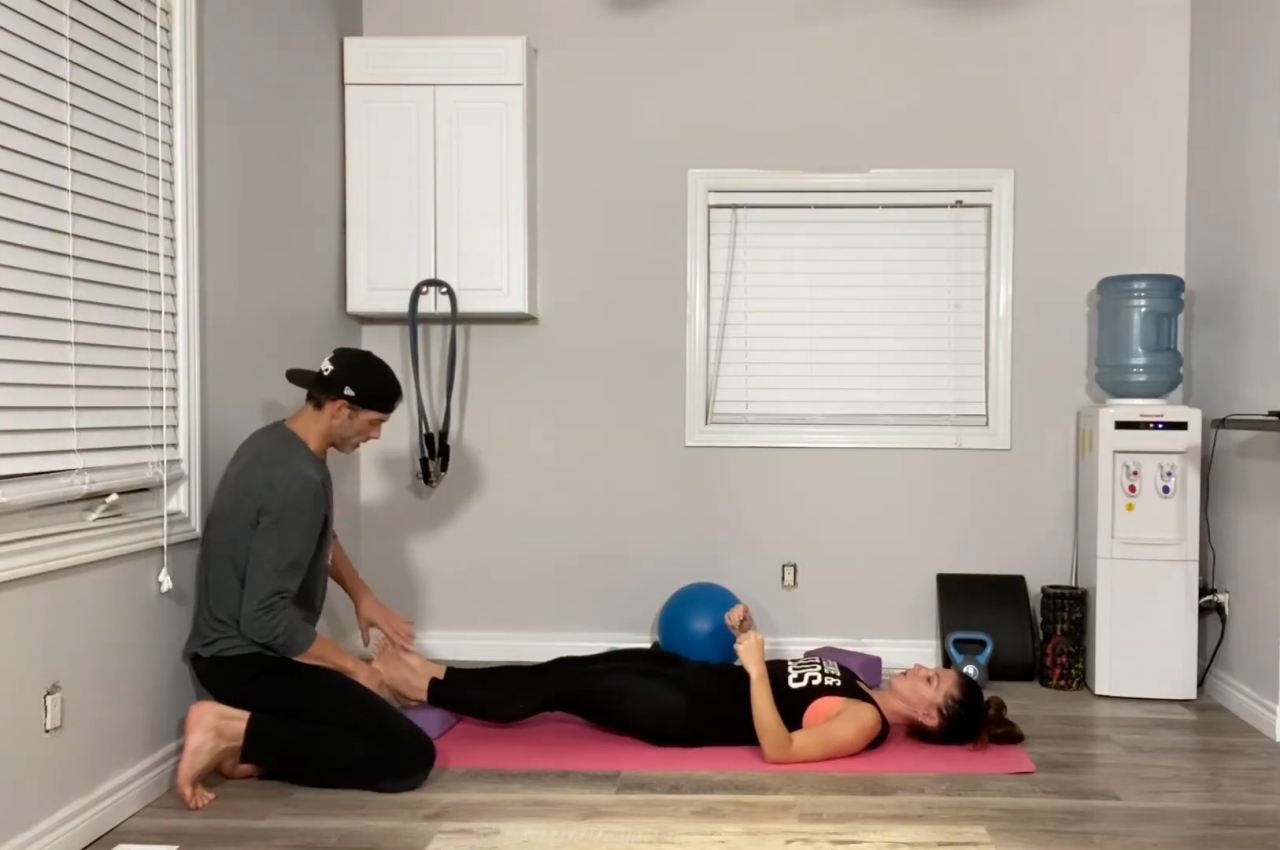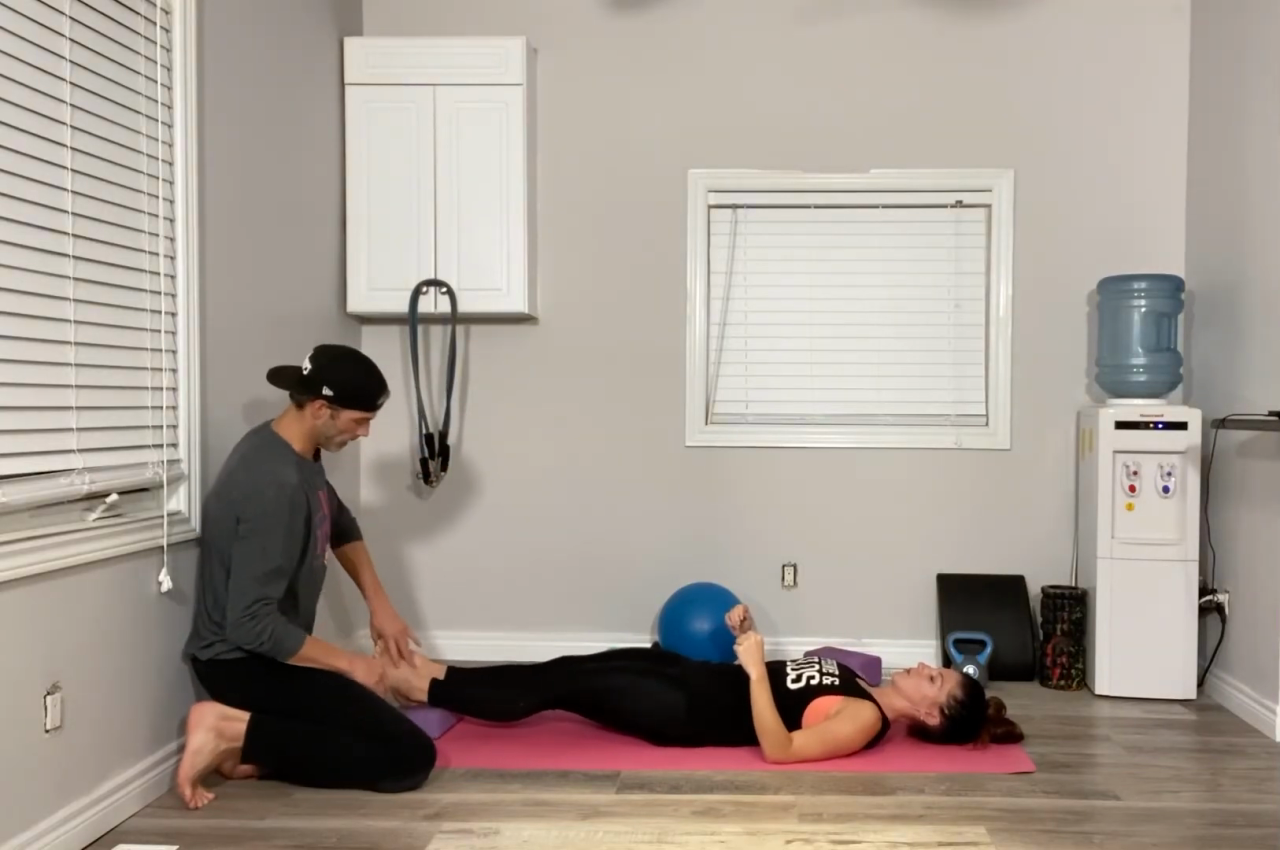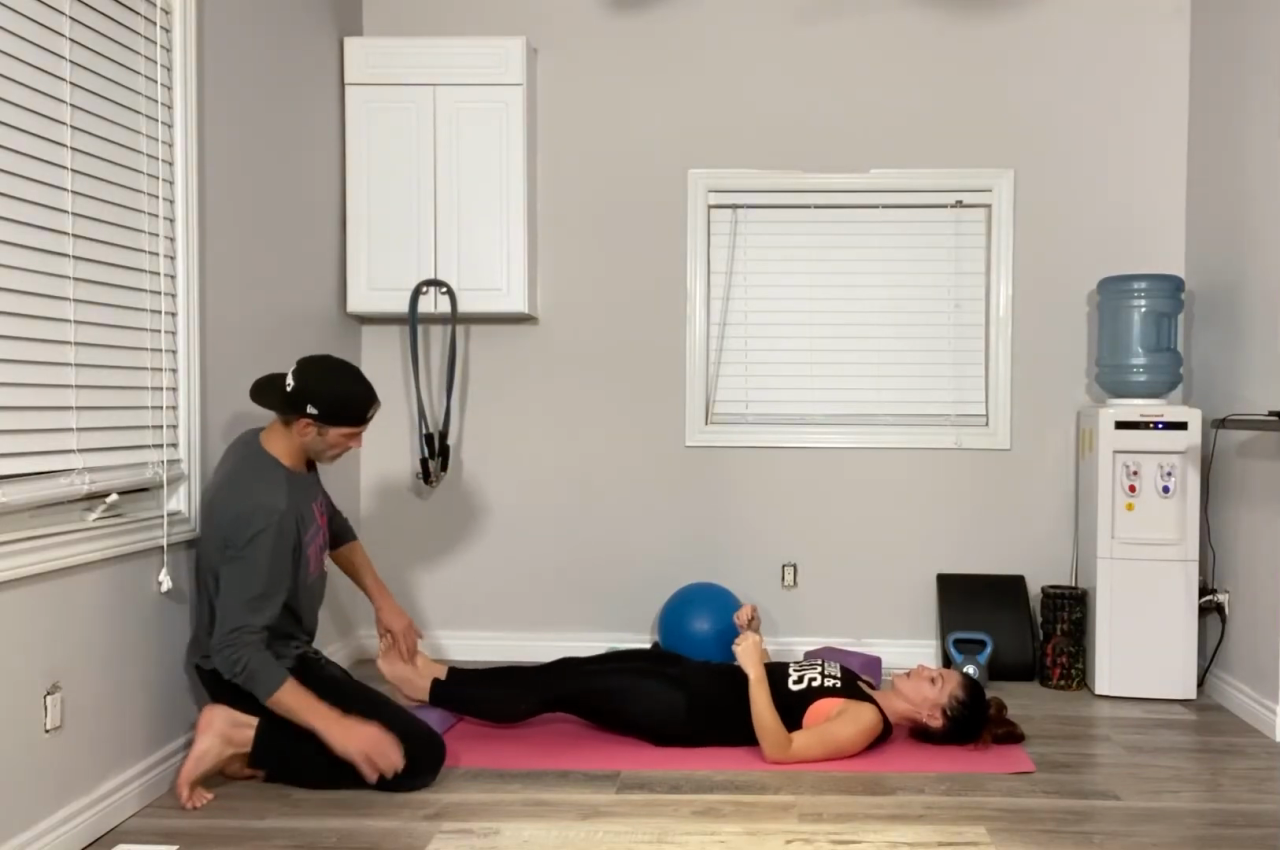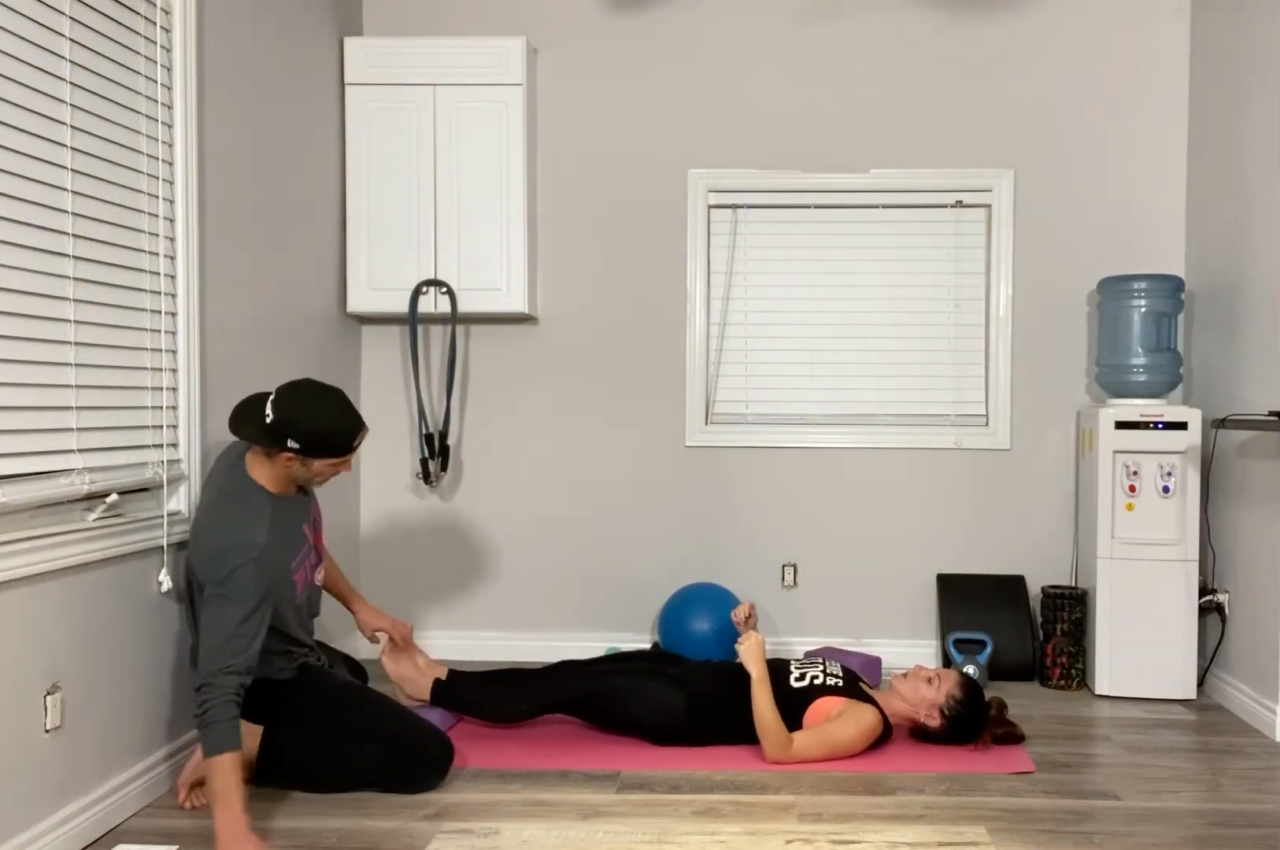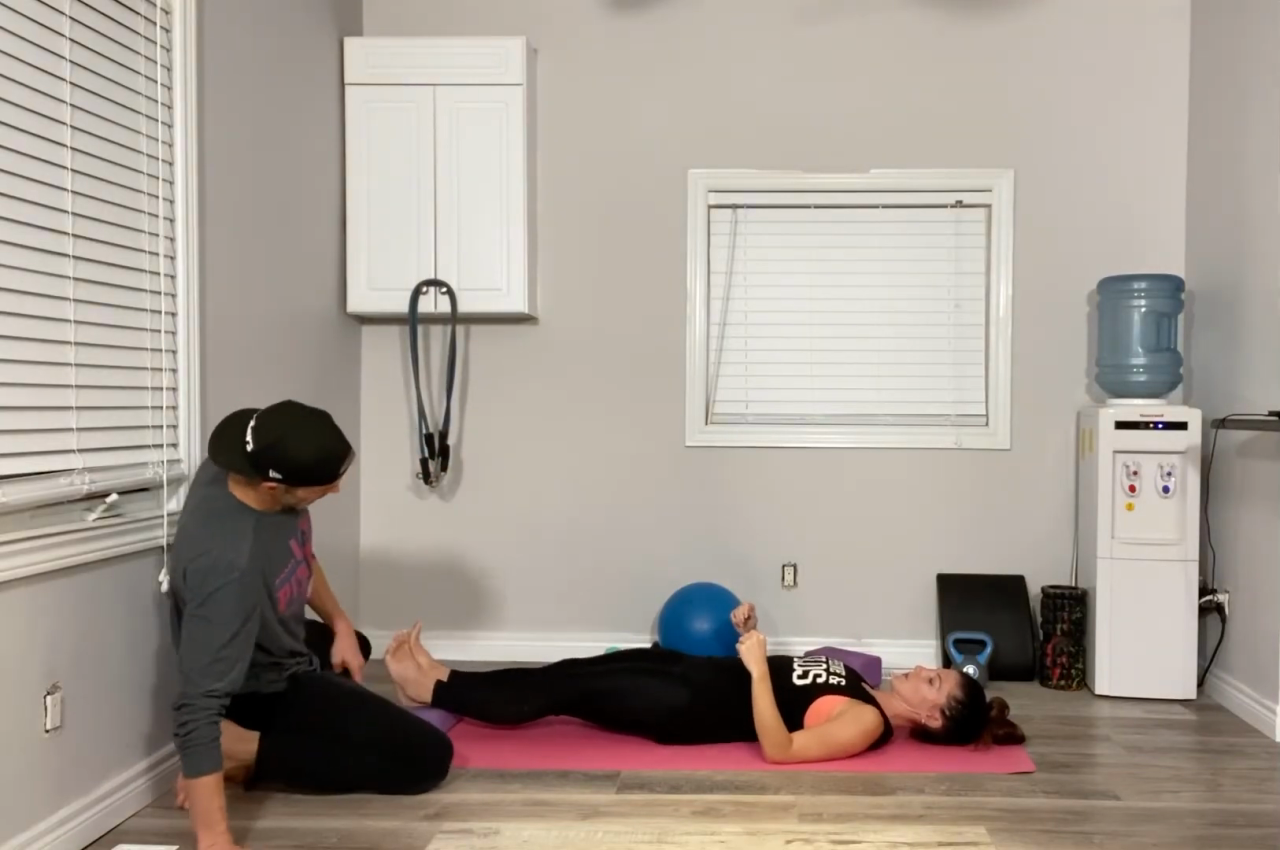
dt=0.3s
person 1, frame 1
left shoulder: (865, 724)
right shoulder: (862, 690)
left elbow: (778, 747)
left wrist: (754, 666)
right wrist: (750, 637)
left hip: (700, 713)
right hip: (706, 678)
left knee: (569, 690)
right knee: (573, 669)
left ankle: (428, 689)
right ankle: (440, 676)
person 1, frame 2
left shoulder: (866, 721)
right shoulder: (863, 688)
left elbow: (778, 747)
left wrist: (753, 667)
right wrist: (750, 638)
left hip: (700, 714)
right hip: (705, 678)
left knee: (571, 688)
right knee: (573, 667)
left ankle: (428, 690)
right ankle: (440, 677)
person 1, frame 3
left shoulder: (867, 722)
right shoulder: (864, 690)
left elbow: (778, 748)
left wrist: (752, 667)
right wrist: (752, 638)
left hip: (699, 714)
right hip: (704, 678)
left knee: (569, 691)
right knee: (575, 669)
left ankle: (428, 689)
right ankle: (442, 675)
person 1, frame 4
left shoulder: (867, 724)
right shoulder: (862, 691)
left elbow: (778, 748)
left wrist: (755, 667)
right wrist: (752, 636)
left hip: (698, 713)
right hip: (704, 677)
left knee: (568, 694)
right knee: (573, 672)
left ankle: (431, 689)
right ankle: (441, 675)
person 1, frame 5
left shoulder: (868, 724)
right shoulder: (865, 691)
left elbow: (778, 748)
left wrist: (755, 665)
right wrist: (751, 637)
left hip: (701, 708)
right hip: (705, 671)
left knee: (570, 693)
right knee: (574, 671)
left ankle: (432, 691)
right ankle: (443, 676)
person 2, frame 1
left shoulder: (275, 443)
right shoulder: (296, 480)
right elbow: (265, 617)
left wrist: (362, 595)
right wrist: (353, 667)
left hip: (231, 651)
right hip: (249, 661)
left knee: (367, 721)
right knee: (410, 756)
left ankle: (247, 741)
right ankle: (234, 731)
person 2, frame 2
left shoulder: (292, 450)
right shoulder: (274, 486)
left elbow: (342, 527)
right elbow: (252, 624)
left wrist: (379, 604)
right wrist: (350, 663)
left hip: (258, 652)
right hip: (244, 660)
left knee: (370, 717)
right knee: (411, 756)
left ankle: (247, 742)
right ankle: (235, 731)
person 2, frame 3
left shoulder: (275, 450)
right shoulder: (264, 509)
left elbow: (335, 529)
right elbow: (238, 654)
left wrist: (383, 601)
right wrist: (334, 725)
left hip: (278, 654)
right hip: (254, 671)
left knee: (361, 714)
right knee: (420, 755)
left ankle: (251, 744)
right ankle: (244, 735)
person 2, frame 4
left shoulder: (254, 456)
right shoulder: (245, 545)
left elbow: (310, 545)
right elbow: (217, 686)
left wrist: (357, 604)
left hip: (280, 651)
right hip: (267, 680)
left knee: (351, 677)
right knee: (429, 757)
left ankle: (250, 741)
right ankle: (249, 747)
person 2, frame 5
left shoulder: (245, 468)
right shoulder: (227, 563)
left elbow: (301, 556)
right elbow: (196, 705)
left wrist: (340, 625)
left hip: (280, 650)
right hip: (263, 688)
left knee: (356, 650)
right knee: (428, 758)
left ankle: (248, 740)
right ankle: (247, 750)
